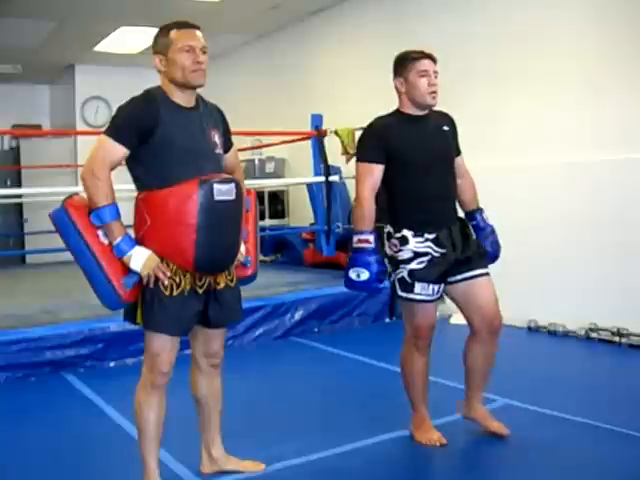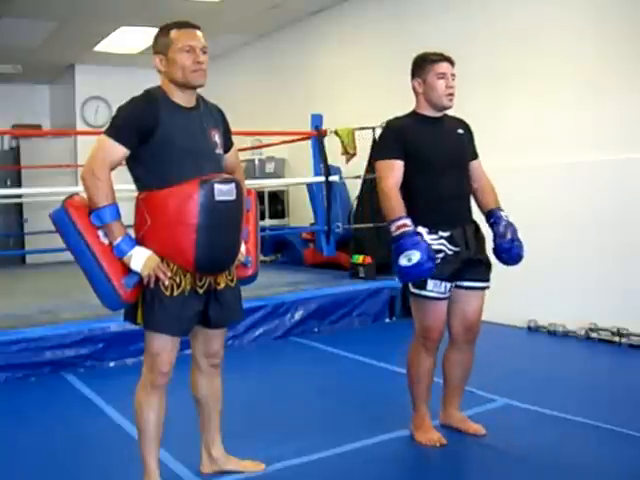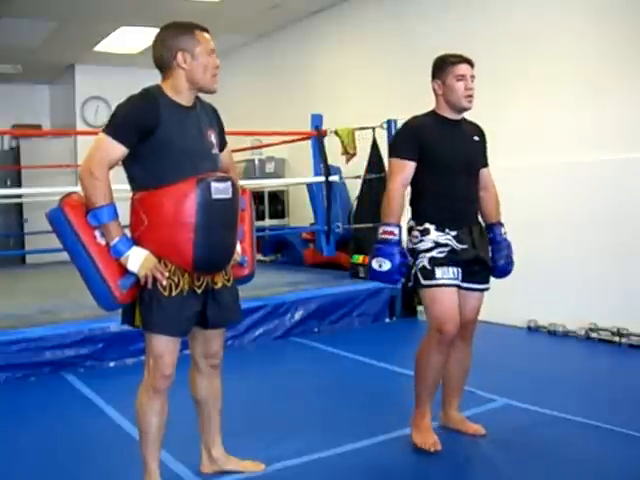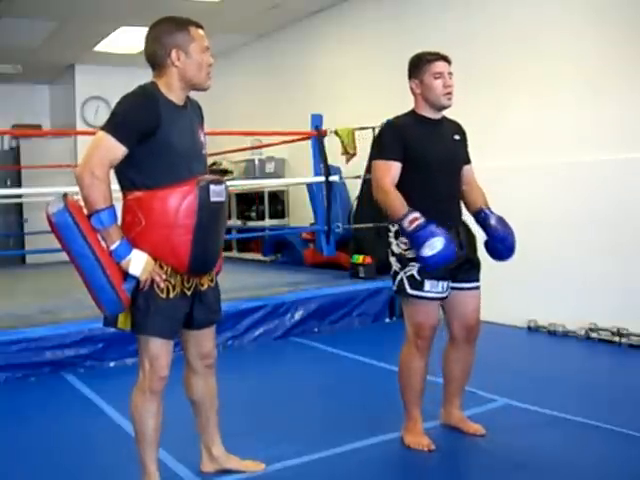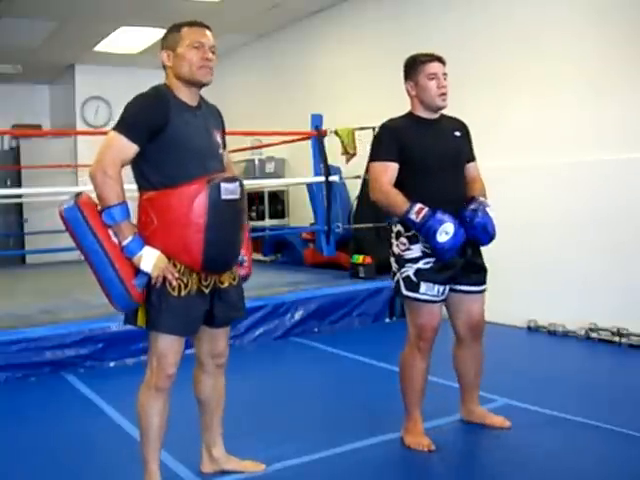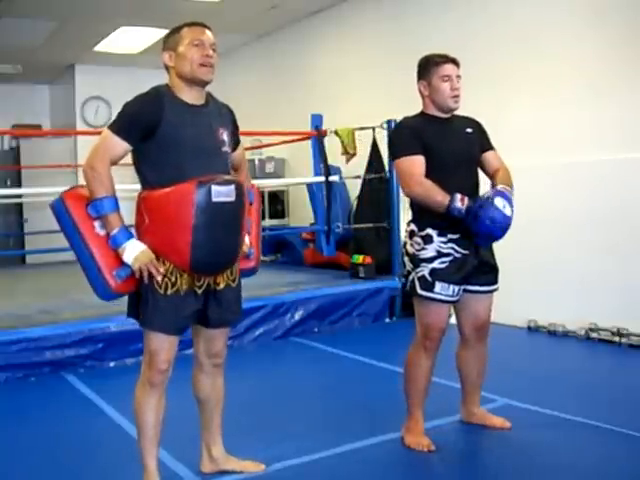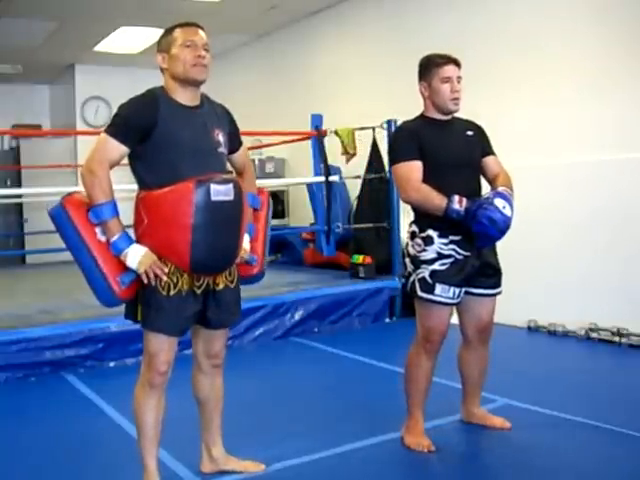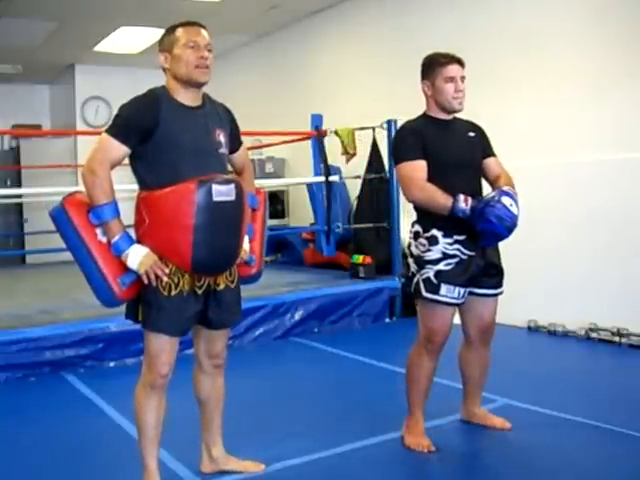
dt=0.5s
person 1, frame 1
left shoulder: (213, 114)
right shoulder: (144, 109)
left elbow: (235, 176)
right elbow: (94, 172)
right wrist: (126, 247)
right hip: (167, 260)
left knee: (210, 357)
right knee: (159, 368)
person 1, frame 2
left shoulder: (214, 115)
right shoulder: (144, 110)
left elbow: (235, 175)
right elbow: (94, 172)
right wrist: (126, 247)
right hip: (168, 260)
left knee: (210, 358)
right knee: (158, 368)
person 1, frame 3
left shoulder: (208, 114)
right shoulder: (143, 108)
left elbow: (229, 175)
right elbow: (92, 171)
left wrist: (235, 234)
right wrist: (123, 247)
right hip: (165, 262)
left knee: (209, 359)
right knee: (161, 370)
person 1, frame 4
left shoulder: (192, 111)
right shoulder: (141, 106)
right elbow: (90, 172)
right wrist: (122, 250)
right hip: (157, 263)
left knee: (204, 360)
right knee: (155, 373)
person 1, frame 5
left shoulder: (212, 114)
right shoulder: (152, 106)
right elbow: (103, 170)
right wrist: (136, 246)
right hip: (173, 261)
left knee: (214, 358)
right knee: (163, 369)
person 1, frame 6
left shoulder: (223, 113)
right shoulder: (150, 106)
left elbow: (240, 168)
right elbow: (95, 165)
right wrist: (124, 241)
right hip: (168, 258)
left knee: (213, 357)
right knee: (158, 366)
person 1, frame 7
left shoulder: (220, 115)
right shoulder: (145, 108)
left elbow: (245, 171)
right elbow: (94, 169)
right wrist: (124, 245)
right hip: (166, 260)
left knee: (212, 358)
right knee: (157, 368)
person 1, frame 8
left shoulder: (221, 114)
right shoulder: (146, 108)
left elbow: (244, 171)
right elbow: (95, 170)
right wrist: (125, 245)
right hip: (167, 261)
left knee: (213, 359)
right knee: (158, 370)
person 2, frame 1
left shoulder: (445, 124)
right shoulder: (380, 132)
right elbow: (365, 192)
left wrist: (479, 220)
right wrist: (363, 245)
left hip: (455, 234)
right hip: (412, 244)
left knee: (489, 322)
right knee: (420, 336)
left ankle: (474, 404)
right ankle: (420, 419)
person 2, frame 2
left shoulder: (461, 129)
right shoulder: (398, 131)
left elbow: (478, 179)
right elbow: (388, 186)
left wrist: (498, 219)
right wrist: (404, 233)
left hip: (468, 239)
right hip: (427, 242)
left knee: (466, 334)
right knee: (429, 336)
left ankle: (451, 411)
right ankle: (420, 418)
person 2, frame 3
left shoulder: (475, 133)
right shoulder: (416, 130)
right elbow: (396, 186)
left wrist: (497, 233)
right wrist: (388, 238)
left hip: (472, 238)
right hip: (433, 237)
left knee: (464, 332)
right knee: (444, 328)
left ankle: (451, 412)
right ankle: (421, 416)
person 2, frame 4
left shoulder: (455, 131)
right shoulder: (396, 130)
right elbow: (382, 187)
left wrist: (487, 217)
right wrist: (414, 227)
left hip: (457, 240)
right hip: (419, 244)
left knee: (466, 331)
right knee: (421, 335)
left ankle: (451, 410)
right ankle: (412, 423)
person 2, frame 5
left shoulder: (458, 128)
right shoulder: (394, 132)
left elbow: (472, 177)
right elbow: (380, 189)
left wrist: (477, 204)
right wrist: (422, 216)
left hip: (463, 242)
right hip: (420, 245)
left knee: (472, 330)
right knee: (423, 335)
left ankle: (471, 406)
right ankle: (412, 423)
person 2, frame 6
left shoulder: (472, 127)
right shoulder: (409, 130)
left elbow: (498, 168)
right elbow: (414, 184)
left wrist: (501, 195)
right wrist: (462, 207)
left hip: (475, 242)
right hip: (434, 243)
left knee: (477, 330)
right knee: (430, 335)
left ankle: (472, 408)
right ankle: (413, 422)
person 2, frame 7
left shoulder: (473, 130)
right shoulder: (409, 133)
left elbow: (498, 174)
right elbow: (410, 190)
left wrist: (502, 196)
right wrist: (460, 209)
left hip: (479, 244)
right hip: (436, 245)
left knee: (479, 331)
right knee: (431, 336)
left ankle: (472, 407)
right ankle: (414, 422)
person 2, frame 8
left shoulder: (473, 131)
right shoulder: (412, 133)
left elbow: (499, 175)
right elbow: (415, 189)
right wrist: (466, 208)
left hip: (481, 243)
right hip: (439, 245)
left knee: (481, 332)
right knee: (433, 337)
left ankle: (472, 407)
right ankle: (414, 421)
